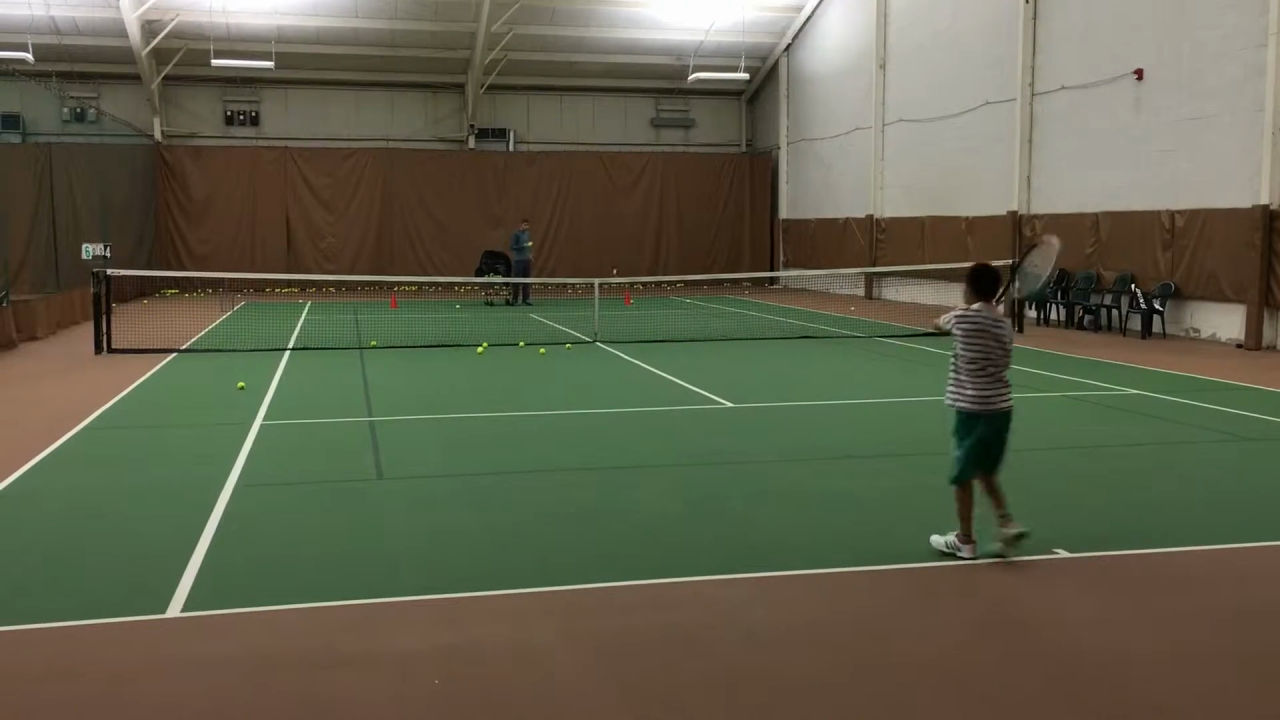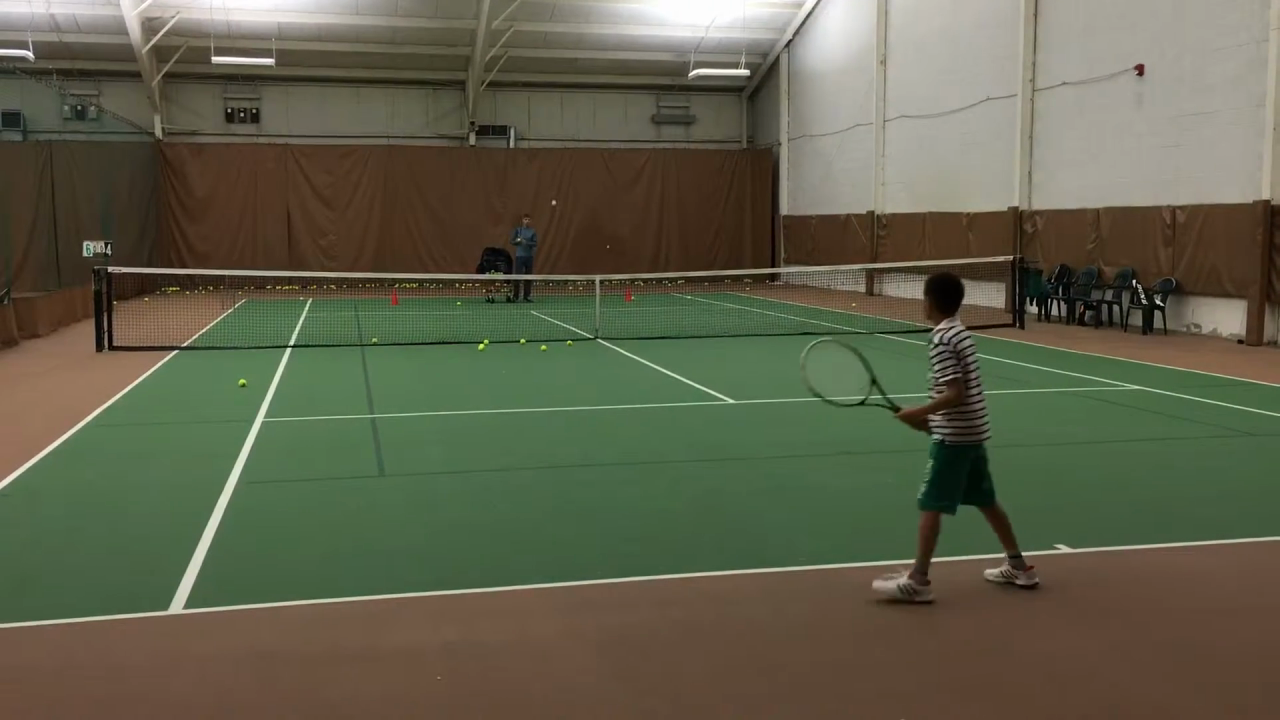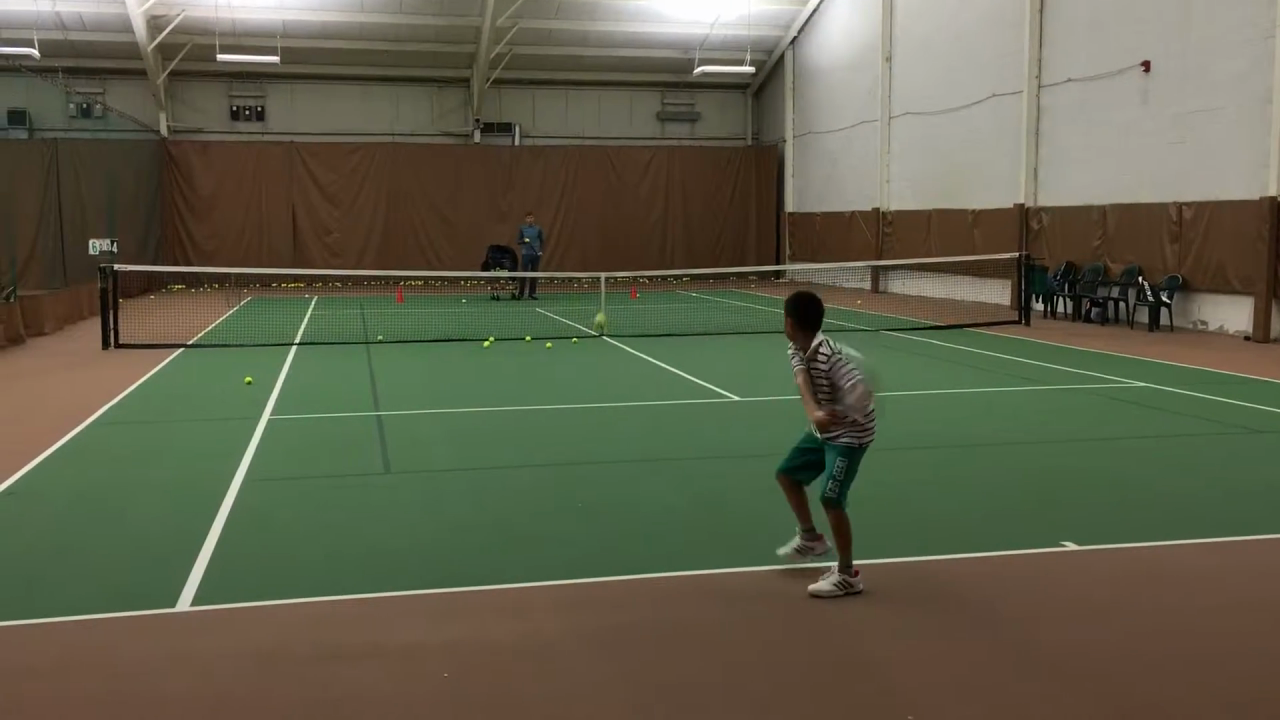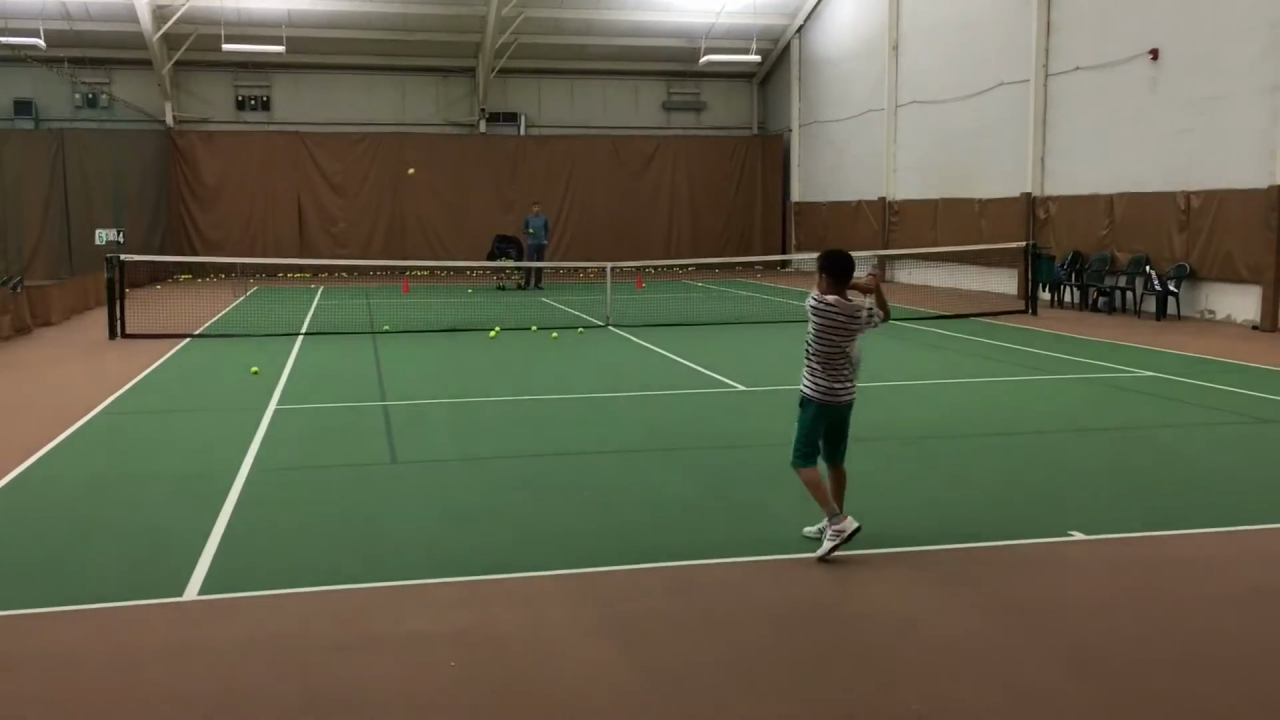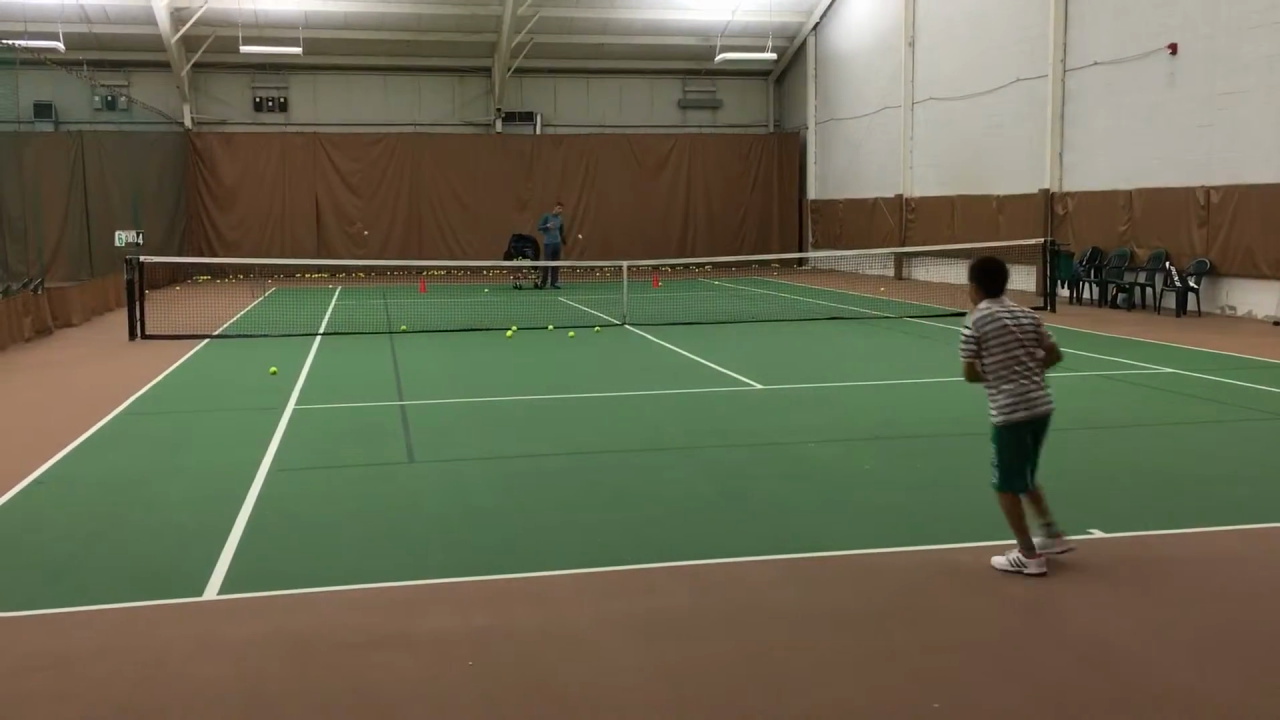
dt=1s
person 1, frame 1
left shoulder: (961, 318)
right shoulder: (1004, 325)
left elbow: (939, 323)
left hip: (973, 409)
right hip: (1001, 407)
left knee: (962, 476)
right knee: (985, 471)
left ankle: (964, 541)
right ankle: (1007, 524)
person 1, frame 2
left shoulder: (942, 342)
right shoulder: (960, 334)
left elbow: (954, 395)
left wrist: (916, 413)
right wrist: (922, 413)
left hip: (955, 436)
right hip: (972, 431)
left knee: (930, 504)
right knee: (984, 499)
left ankle: (917, 581)
right ankle: (1019, 566)
person 1, frame 3
left shoulder: (831, 355)
right shoulder: (795, 350)
left elbow: (863, 388)
right elbow: (802, 381)
left wrist: (833, 415)
right wrist: (812, 411)
left hip: (849, 436)
right hip: (822, 431)
left knee: (831, 499)
right knee: (786, 474)
left ankle: (846, 574)
right ankle: (810, 539)
person 1, frame 4
left shoulder: (817, 305)
right shoulder: (861, 313)
left elbow: (821, 291)
right elbow: (884, 314)
left wrist: (858, 286)
right wrist: (875, 288)
left hip: (817, 395)
right hip: (844, 395)
left knee: (804, 461)
right knee: (835, 461)
left ankle: (839, 521)
right ankle: (834, 521)
person 1, frame 5
left shoulder: (974, 322)
right shoulder: (1027, 315)
left elbow: (969, 374)
right elbow: (1054, 356)
left hip: (1010, 412)
right hip: (1040, 405)
left knee: (1006, 485)
right knee: (1019, 476)
left ankle: (1029, 556)
right ankle: (1051, 534)
